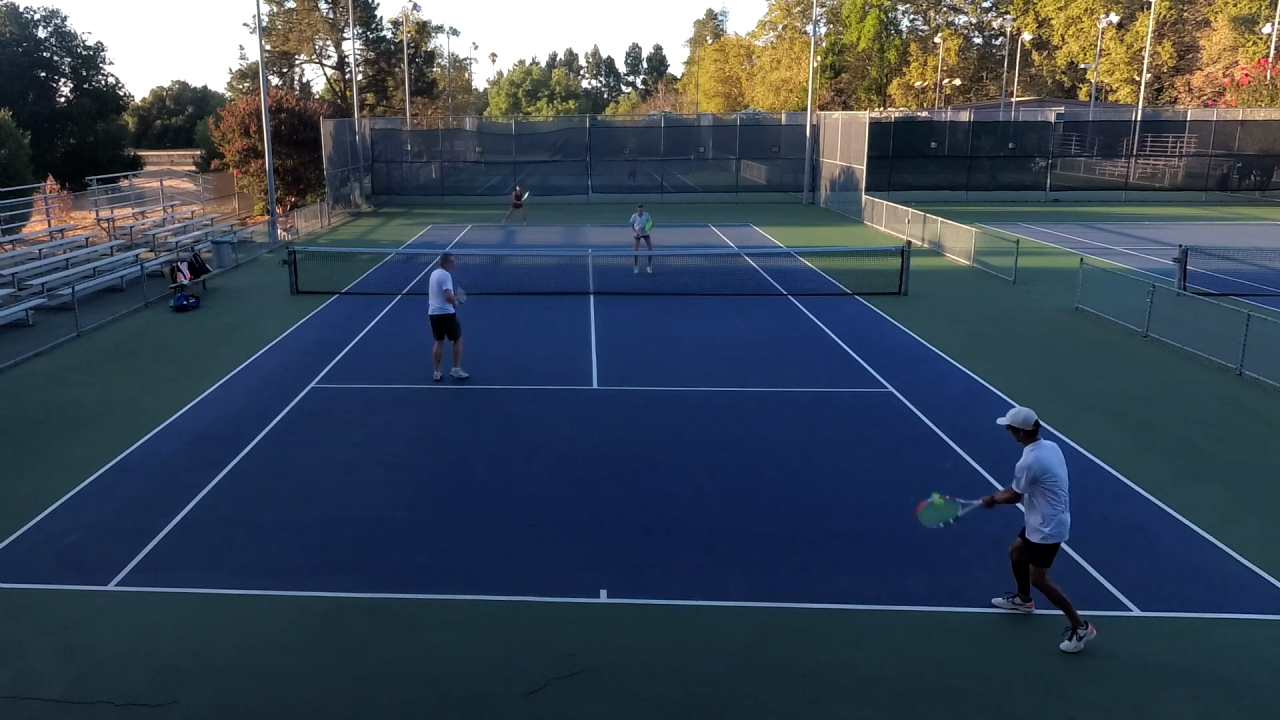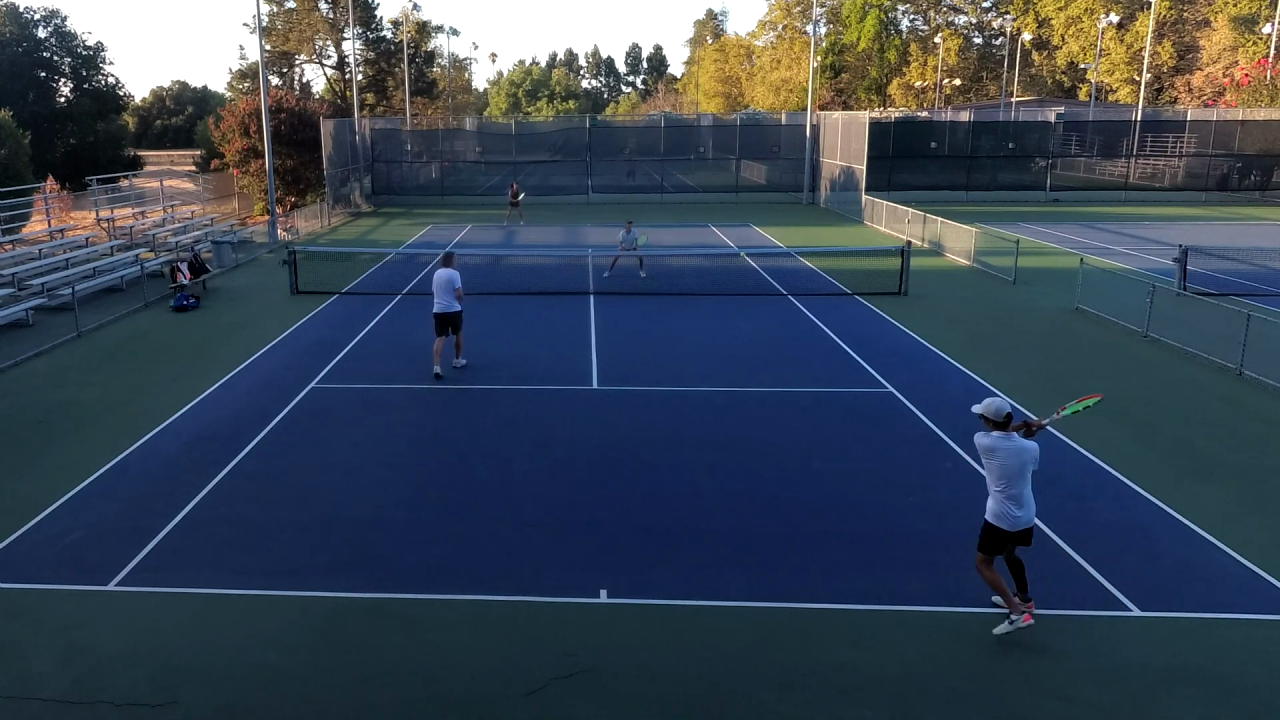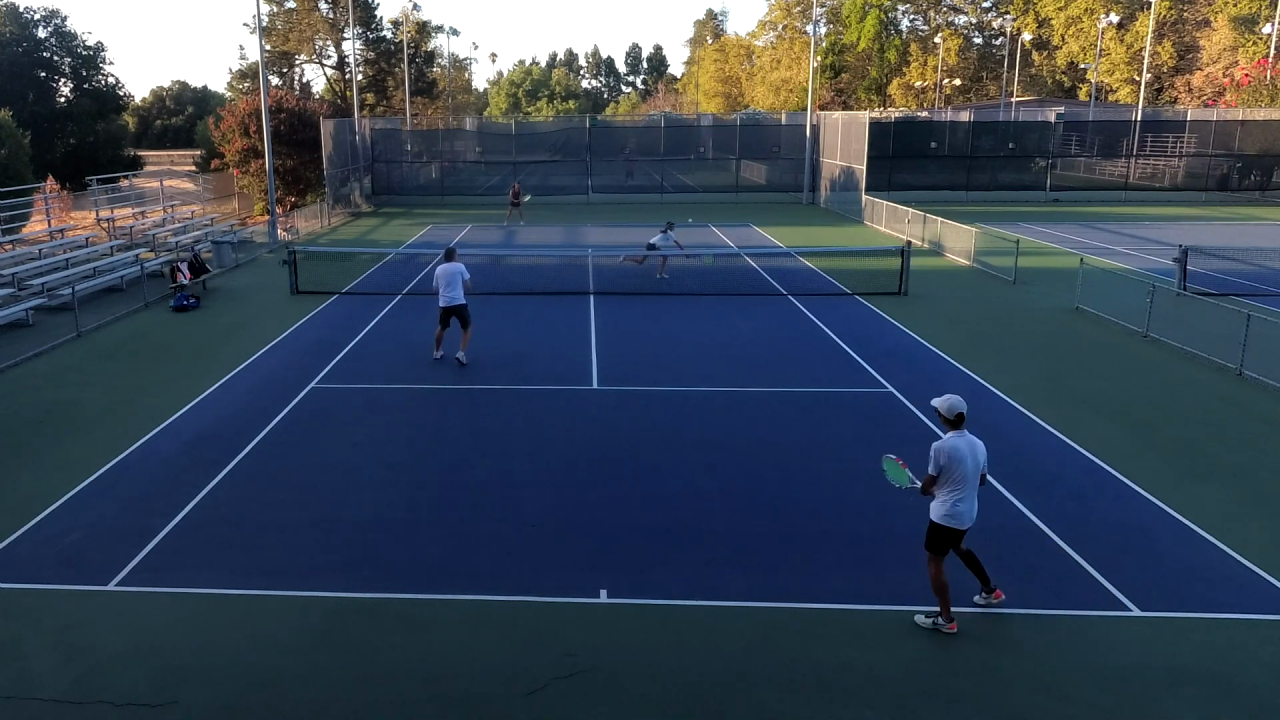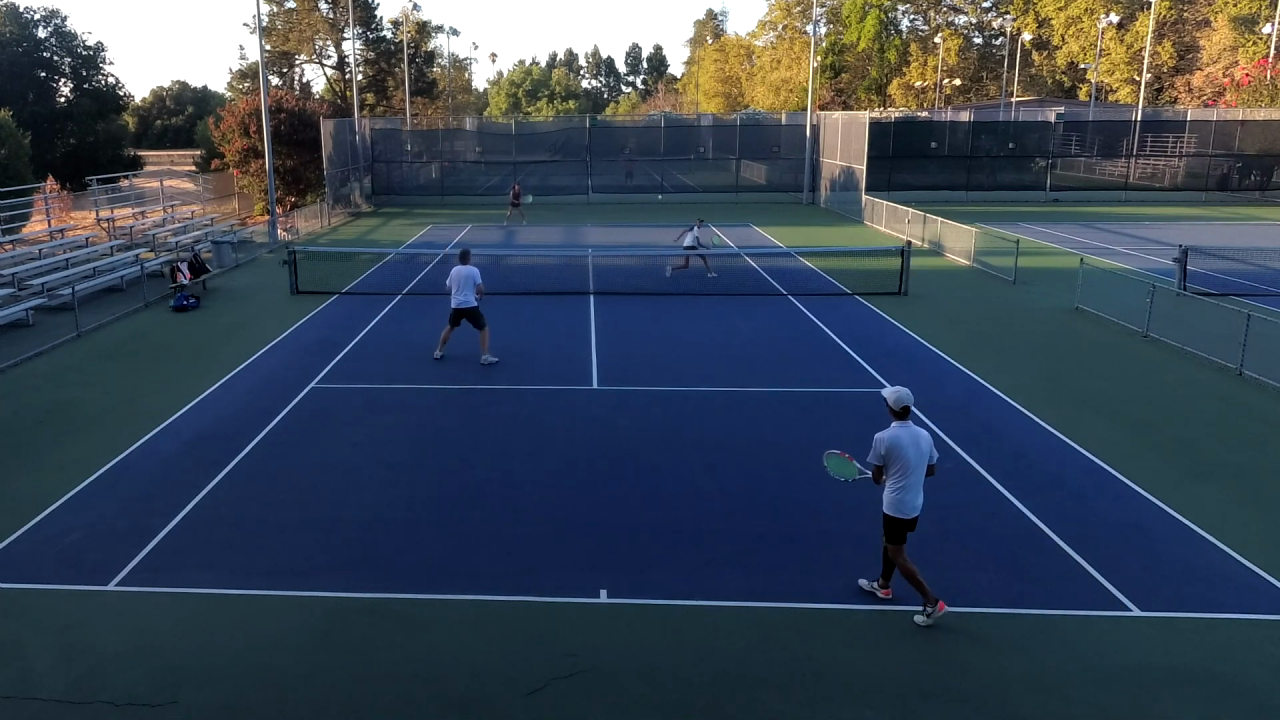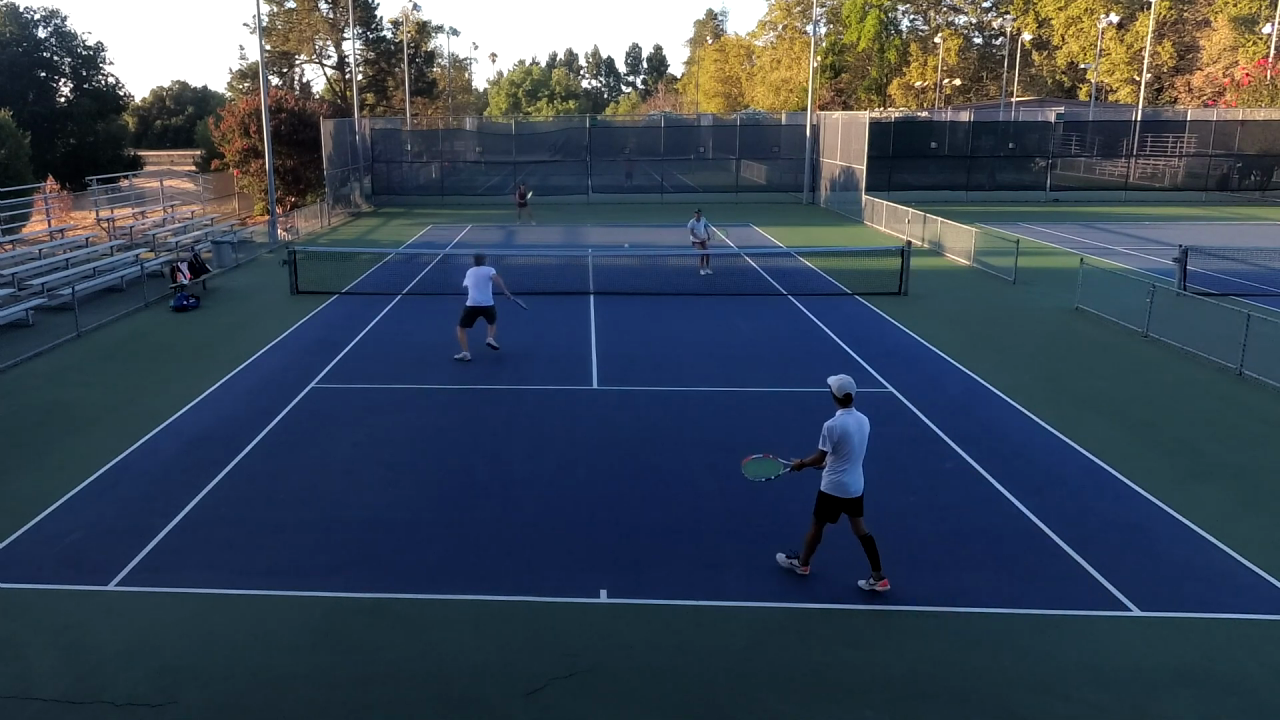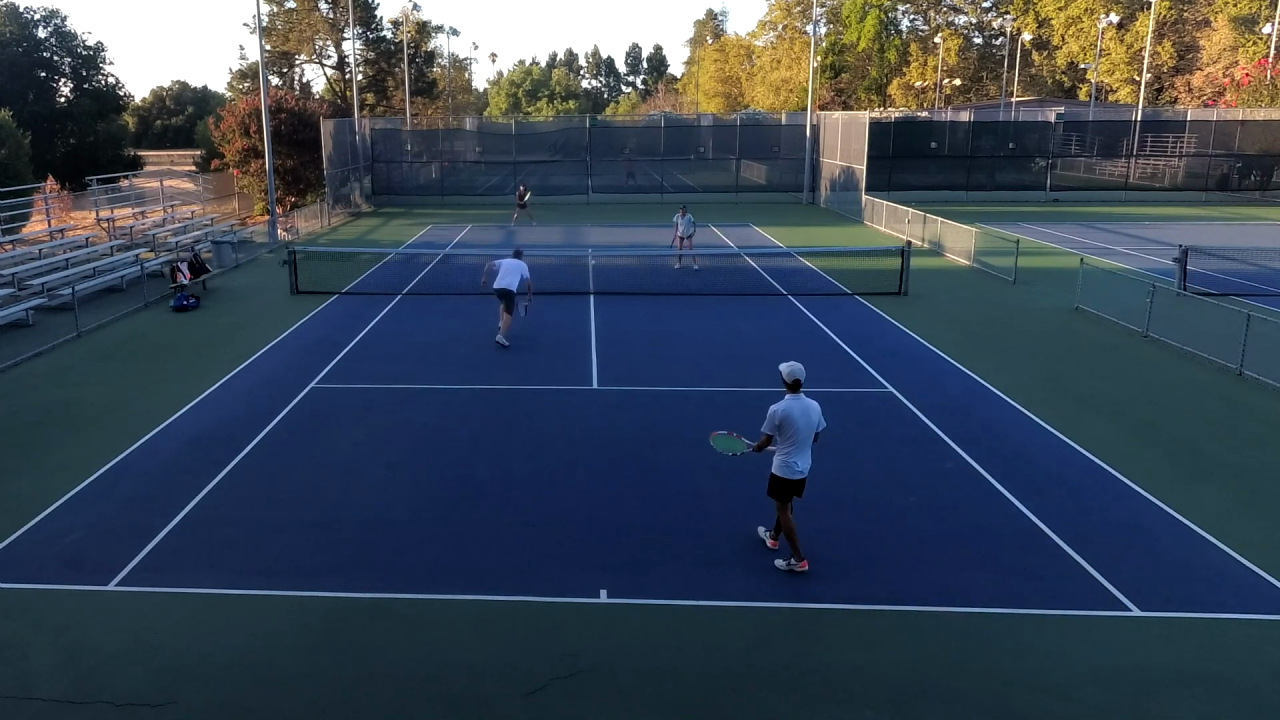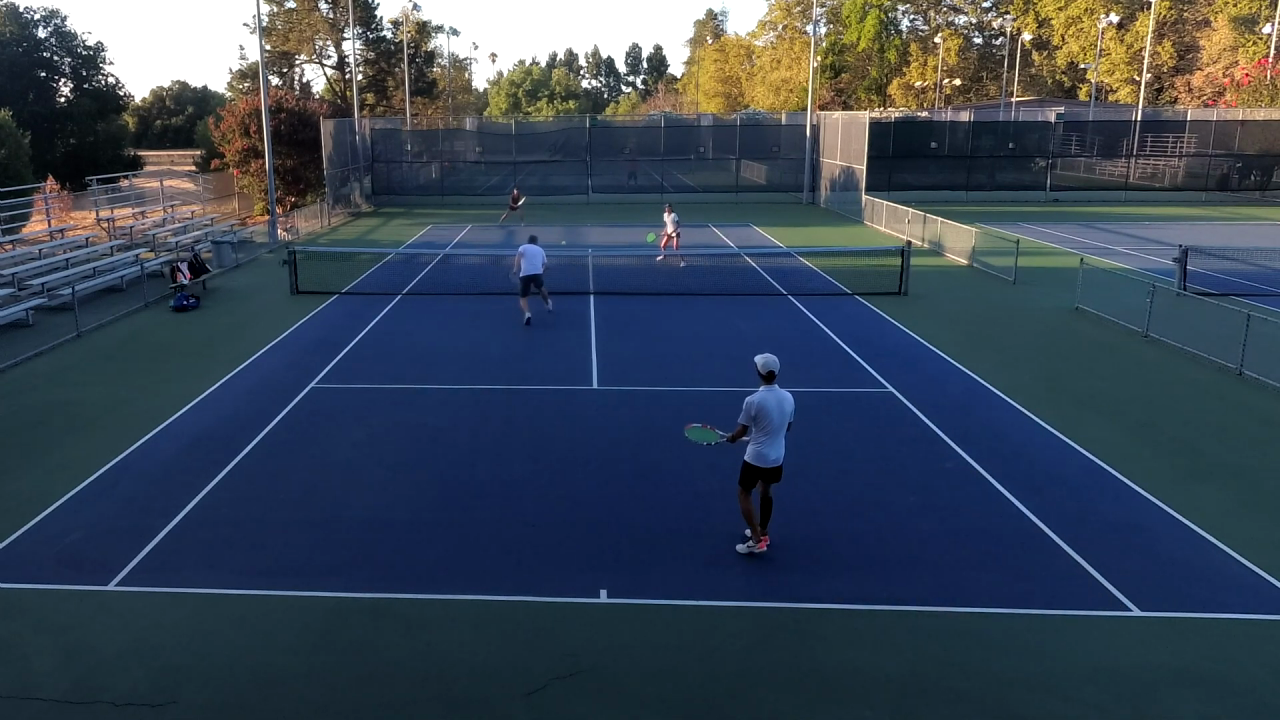
dt=0.4s
person 1, frame 1
left shoulder: (1030, 462)
right shoulder: (1050, 447)
left elbow: (1015, 496)
left wrist: (993, 499)
right wrist: (1004, 493)
left hip: (1047, 528)
right hip: (1044, 522)
left knee: (1038, 579)
right knee: (1016, 552)
left ankle: (1081, 627)
right ankle: (1023, 599)
person 1, frame 2
left shoulder: (983, 442)
right shoulder: (1031, 448)
left wrist: (1023, 427)
left hip: (1000, 517)
right hip: (1026, 516)
left knee: (983, 564)
right knee: (1009, 553)
left ankle: (1017, 613)
right ankle: (1024, 599)
person 1, frame 3
left shoulder: (940, 447)
right shoulder: (978, 445)
left elbow: (926, 486)
right elbow: (981, 480)
left wrist: (929, 490)
left hip: (945, 515)
right hip: (967, 514)
left knee: (934, 563)
right knee: (959, 549)
left ankle: (945, 618)
right ankle: (991, 591)
person 1, frame 4
left shoulder: (883, 438)
right shoulder: (924, 435)
left elbow: (877, 475)
right elbow: (931, 470)
left wrist: (881, 479)
left hip: (895, 505)
right hip: (914, 503)
left knee: (897, 556)
right knee: (889, 541)
left ankle: (933, 603)
right ankle: (883, 585)
person 1, frame 5
left shoulder: (833, 425)
right shoulder: (863, 420)
left elbow: (820, 459)
left wrist: (801, 463)
left hip: (834, 487)
right hip: (856, 486)
left knee: (816, 526)
right knee: (860, 528)
left ankle: (802, 563)
right ankle: (878, 577)
person 1, frame 6
left shoulder: (777, 410)
right shoulder: (814, 407)
left elbow: (766, 441)
right elbow: (815, 437)
left wrist: (758, 446)
left hip: (784, 468)
right hip: (803, 467)
left knee: (783, 510)
right knee: (786, 503)
left ankle: (799, 559)
right ankle: (774, 536)
person 1, frame 7
left shoulder: (753, 401)
right shoulder: (788, 398)
left elbow: (742, 431)
right elbow: (787, 427)
left wrist: (732, 437)
left hip: (756, 457)
right hip: (777, 457)
left knee: (744, 494)
right knee: (766, 491)
left ankle: (757, 540)
right ankle: (762, 533)
